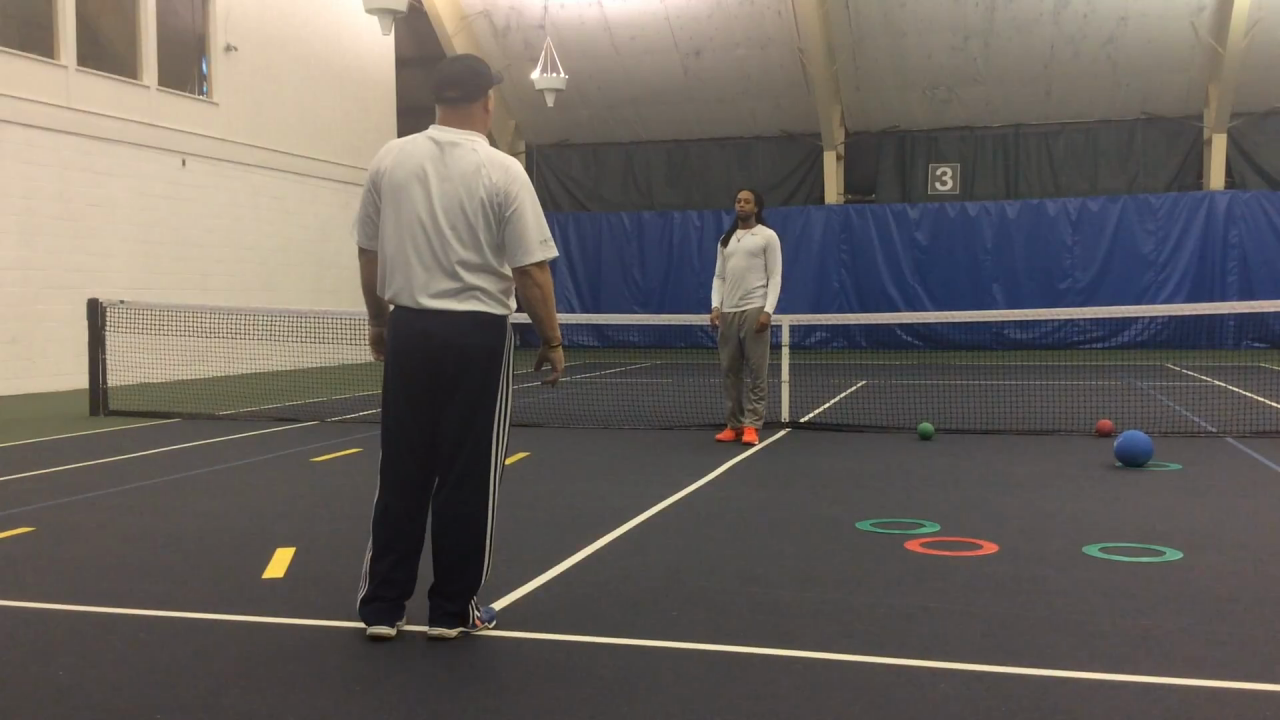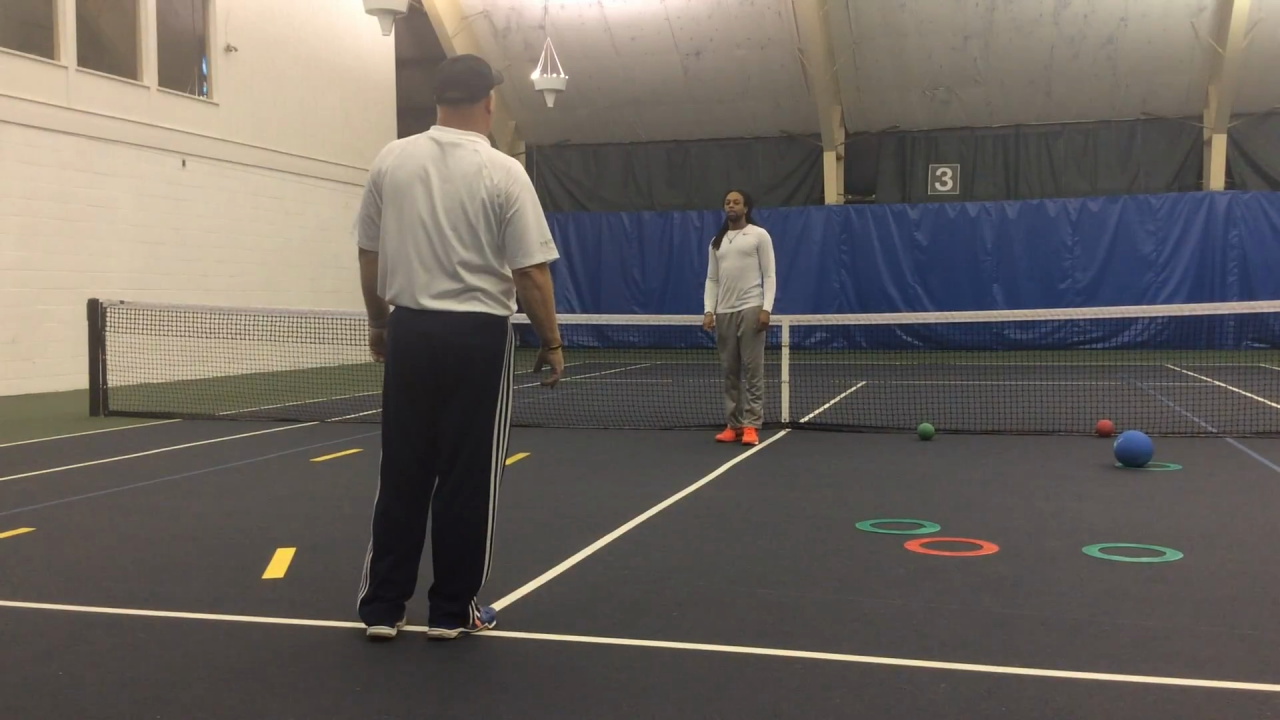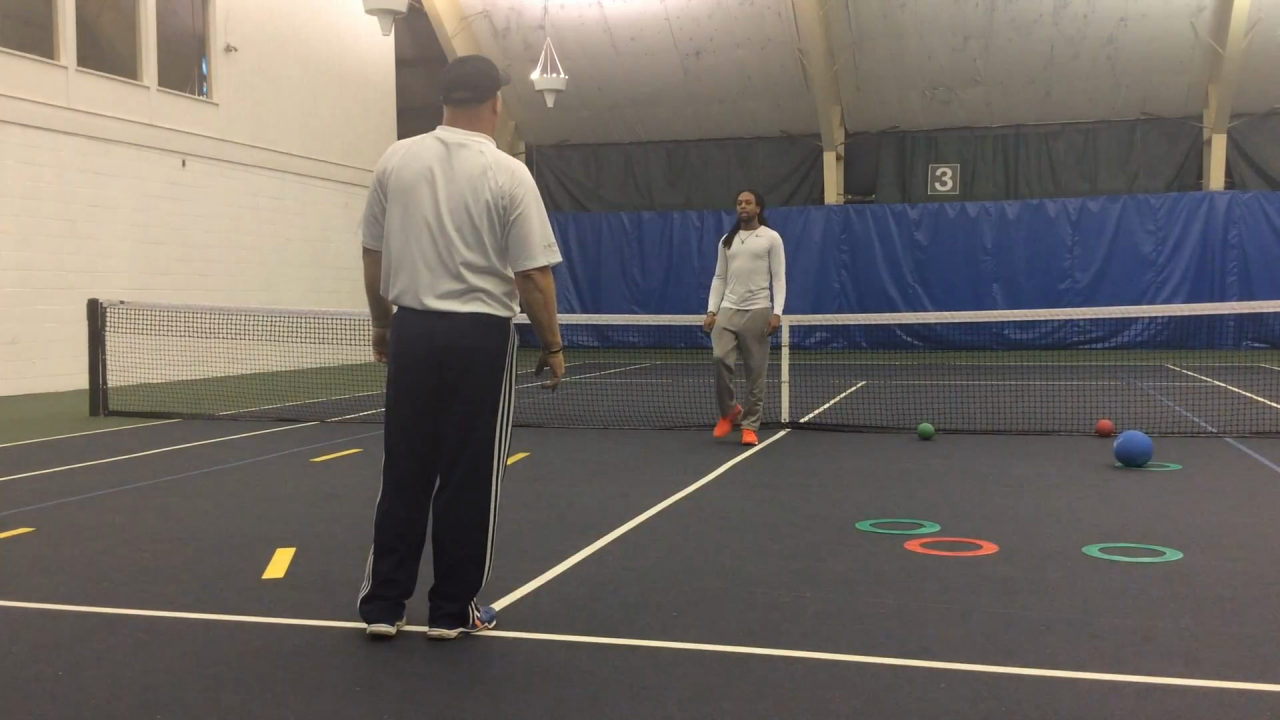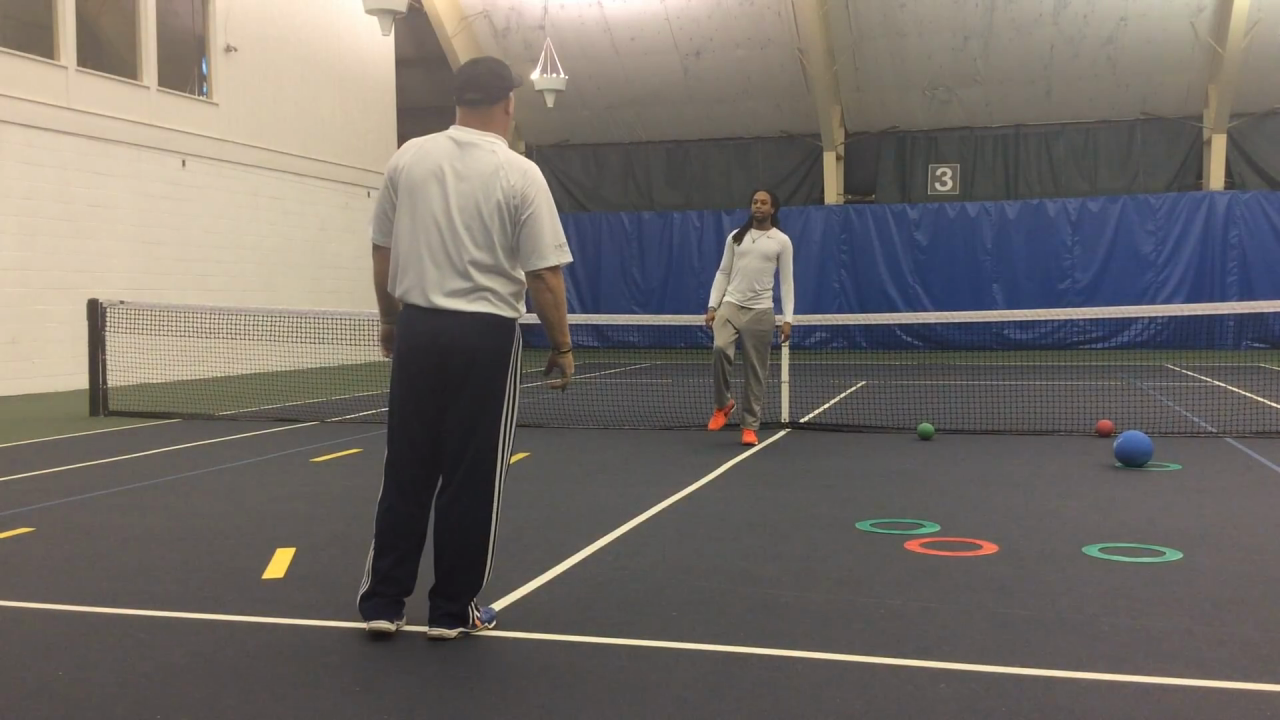
dt=0.7s
person 1, frame 1
left shoulder: (389, 159)
right shoulder: (502, 170)
left elbow: (369, 253)
right elbow: (531, 271)
left wrist: (378, 320)
right wrist: (552, 340)
left hip: (409, 331)
right hip: (476, 335)
left knee: (401, 474)
right knee: (466, 479)
left ankle: (381, 606)
right ankle: (452, 610)
person 1, frame 2
left shoulder: (391, 160)
right shoulder: (503, 172)
left elbow: (369, 255)
right elbow: (530, 272)
left wrist: (378, 322)
right wrist: (552, 342)
left hip: (410, 332)
right hip: (477, 336)
left knee: (402, 474)
right knee: (466, 479)
left ankle: (382, 605)
right ankle: (452, 609)
person 1, frame 3
left shoulder: (396, 159)
right shoulder: (508, 173)
left elbow: (373, 255)
right elbow: (533, 275)
left wrist: (381, 322)
right wrist: (552, 346)
left hip: (412, 332)
right hip: (480, 337)
left knee: (404, 475)
right knee: (467, 480)
left ankle: (382, 604)
right ankle: (452, 610)
person 1, frame 4
left shoulder: (408, 157)
right shoulder: (519, 174)
left elbow: (382, 252)
right elbow: (544, 275)
left wrist: (389, 319)
right wrist: (562, 345)
left hip: (418, 330)
right hip: (485, 336)
left knee: (406, 473)
right knee: (470, 480)
left ankle: (382, 600)
right ankle: (452, 609)
person 2, frame 1
left shoulder: (768, 237)
right shoulder: (725, 239)
left elbow: (774, 278)
right elbow: (719, 277)
left wrist: (767, 311)
right wrist: (715, 306)
left hip: (754, 310)
right hip: (728, 312)
left knee: (756, 371)
right knee: (729, 371)
left ankle: (752, 426)
right ankle: (734, 425)
person 2, frame 2
left shoulder: (759, 235)
right shoulder: (717, 241)
left elbow: (769, 275)
right elbow: (711, 280)
left wrist: (766, 309)
right wrist: (709, 311)
left hip: (751, 310)
right hip: (724, 313)
left knee: (753, 370)
right knee: (730, 372)
left ankle: (751, 426)
right ankle: (734, 425)
person 2, frame 3
left shoulder: (772, 238)
right shoulder: (727, 240)
left elbow: (779, 279)
right elbow: (719, 278)
left wrist: (777, 313)
right wrist: (711, 311)
left hip: (758, 311)
right hip: (729, 308)
left knee: (755, 371)
right knee: (720, 358)
left ankle: (750, 426)
right ankle: (730, 412)
person 2, frame 4
left shoulder: (782, 241)
right shoulder: (736, 236)
left elbow: (786, 282)
right elbow: (723, 273)
left wrist: (787, 319)
right wrist: (712, 306)
left hip: (761, 311)
right hip: (731, 305)
left knee: (756, 370)
right knee: (720, 349)
left ankle: (750, 427)
right ankle: (723, 404)
